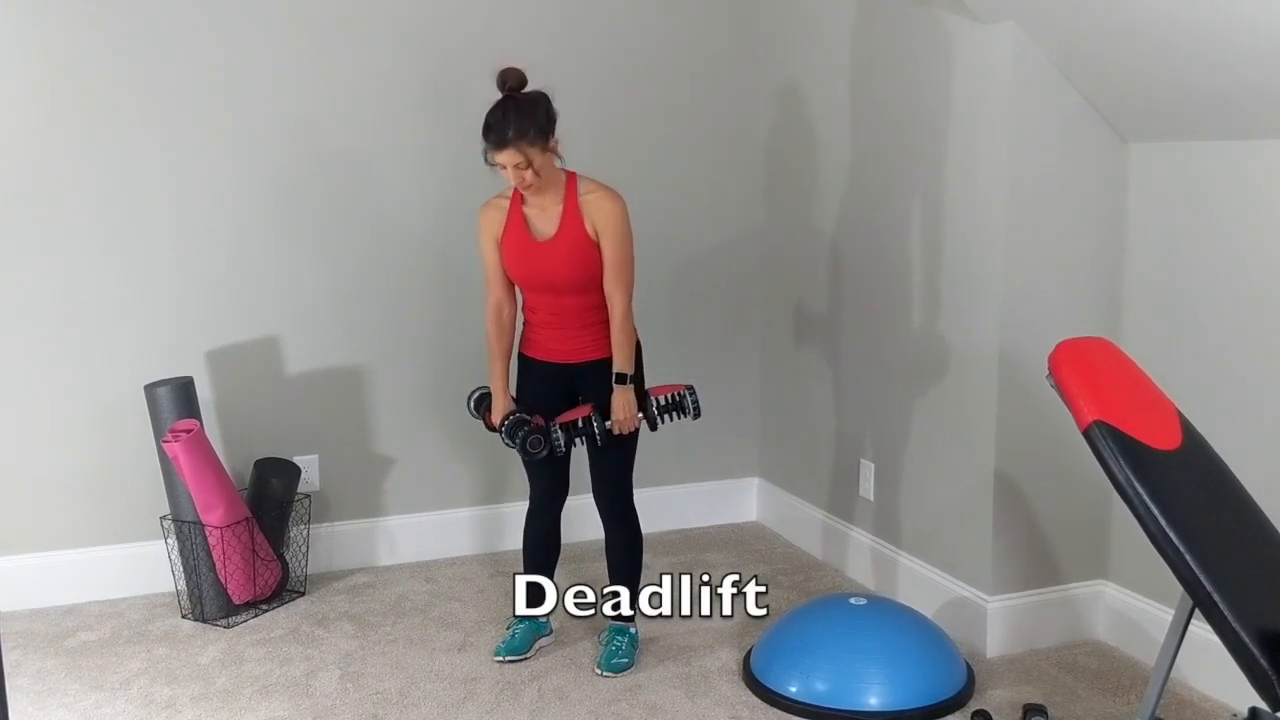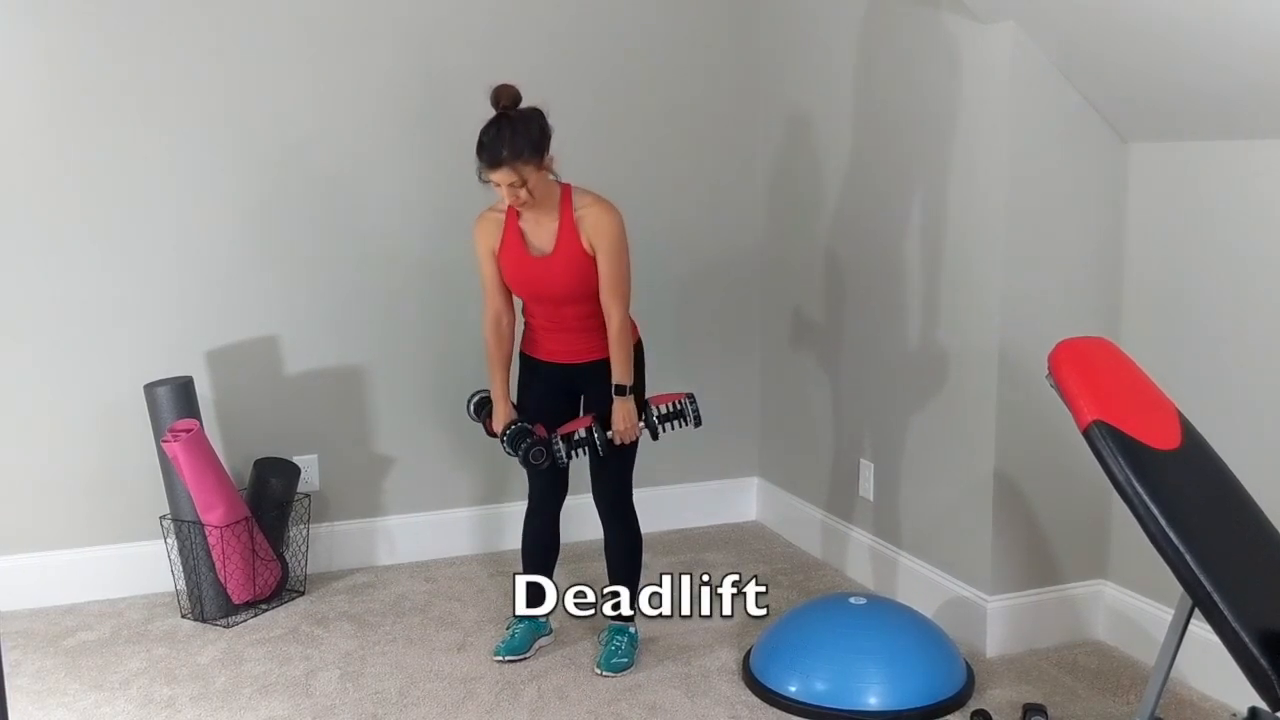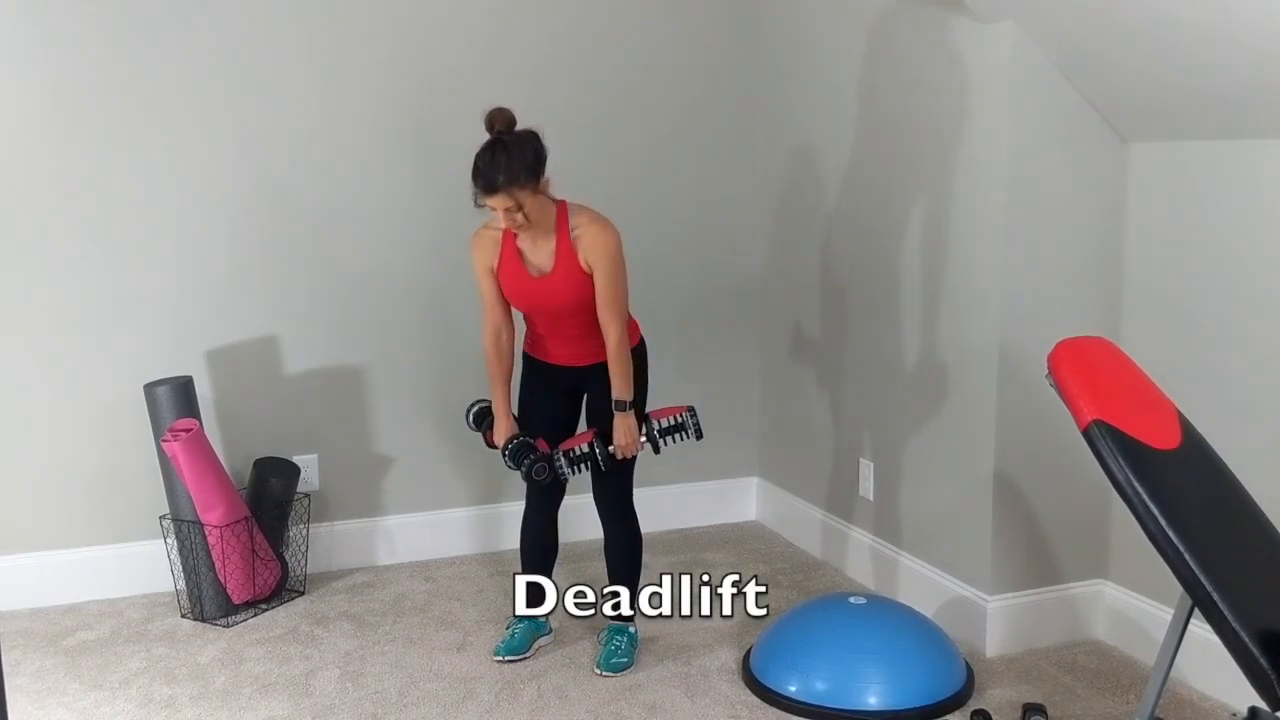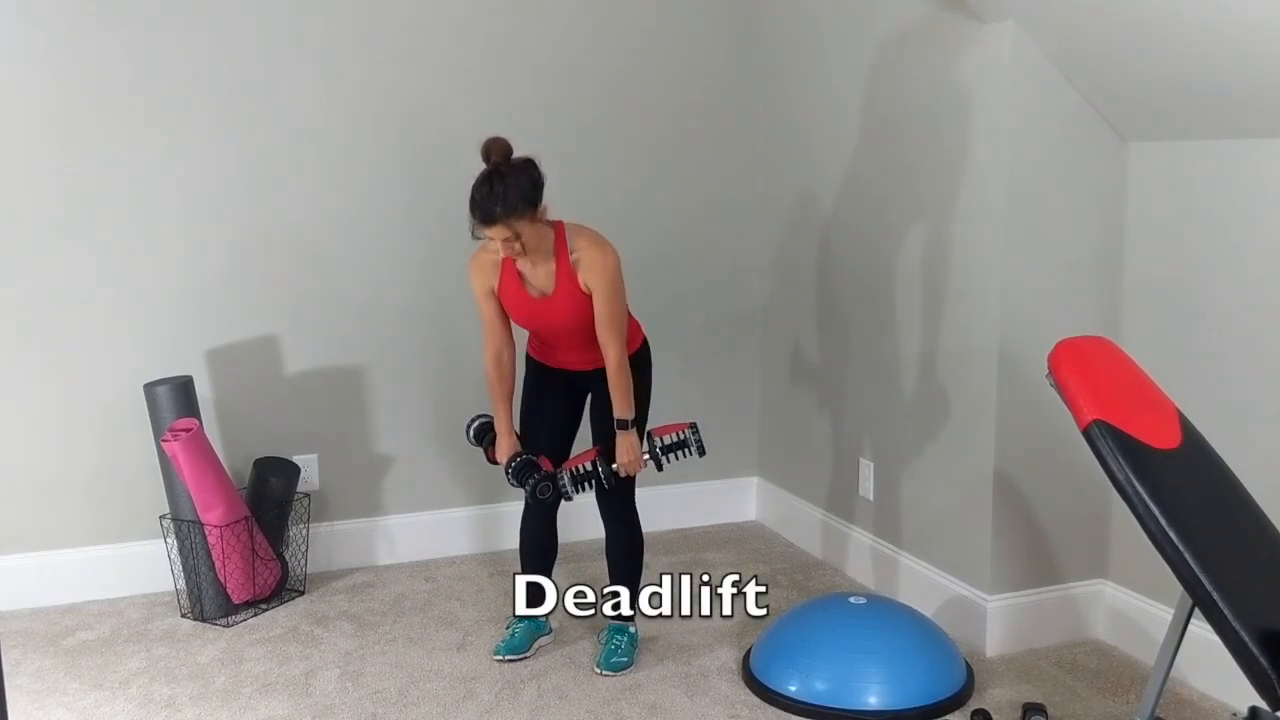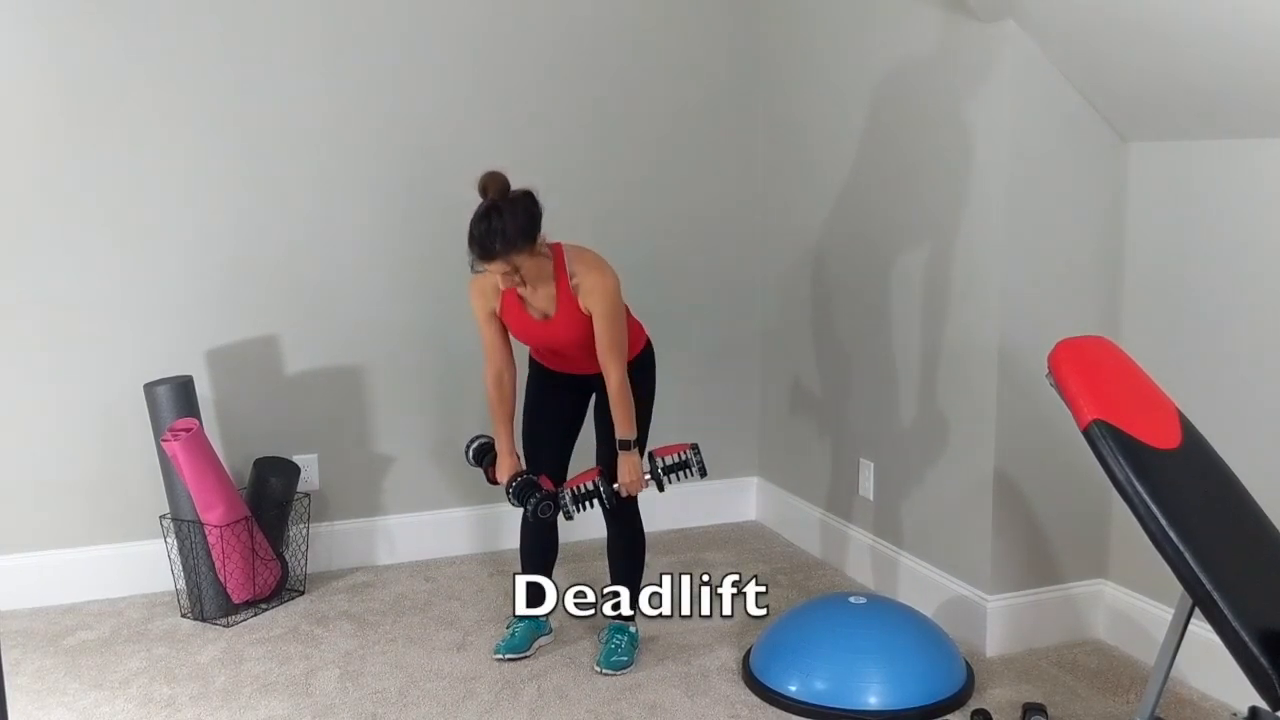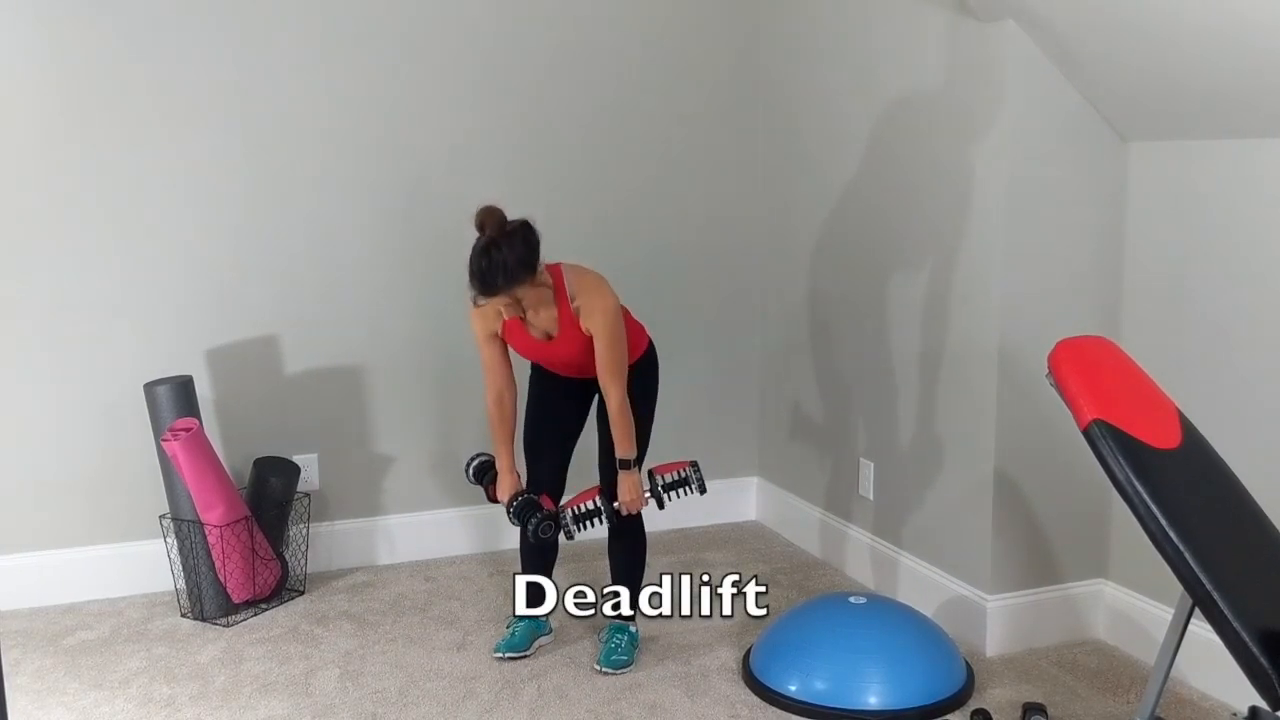
dt=0.2s
person 1, frame 1
left shoulder: (601, 205)
right shoulder: (494, 216)
left elbow: (619, 303)
right elbow: (500, 307)
left wrist: (623, 385)
right wrist: (499, 389)
left hip: (605, 365)
right hip: (541, 368)
left knee: (612, 499)
right knee: (544, 496)
left ankle: (622, 625)
right ankle: (533, 616)
person 1, frame 2
left shoulder: (596, 217)
right shoulder: (489, 228)
left elbow: (616, 313)
right elbow: (498, 318)
left wrist: (623, 395)
right wrist: (500, 398)
left hip: (607, 364)
right hip: (543, 367)
left knee: (612, 499)
right knee: (543, 496)
left ankle: (622, 624)
right ankle: (533, 616)
person 1, frame 3
left shoulder: (593, 234)
right shoulder: (486, 245)
left elbow: (614, 331)
right elbow: (497, 333)
left wrist: (623, 410)
right wrist: (502, 412)
left hip: (609, 364)
right hip: (546, 368)
left knee: (611, 498)
right knee: (540, 495)
left ankle: (622, 624)
right ankle: (533, 616)
person 1, frame 4
left shoulder: (592, 254)
right shoulder: (485, 266)
left elbow: (613, 351)
right elbow: (498, 352)
left wrist: (625, 428)
right wrist: (503, 429)
left hip: (616, 366)
right hip: (549, 370)
left knee: (614, 497)
right knee: (539, 494)
left ankle: (622, 624)
right ankle: (533, 617)
person 1, frame 5
left shoulder: (591, 276)
right shoulder: (485, 289)
left elbow: (614, 372)
right elbow: (499, 373)
left wrist: (627, 449)
right wrist: (504, 450)
left hip: (625, 367)
right hip: (552, 373)
left knee: (617, 497)
left ankle: (623, 623)
right ankle: (533, 617)
person 1, frame 6
left shoulder: (592, 297)
right shoulder: (487, 311)
left elbow: (614, 392)
right elbow: (499, 392)
left wrist: (628, 469)
right wrist: (505, 469)
left hip: (630, 369)
right hip: (555, 376)
left knee: (619, 501)
right knee: (537, 495)
left ankle: (623, 622)
right ankle: (532, 617)
